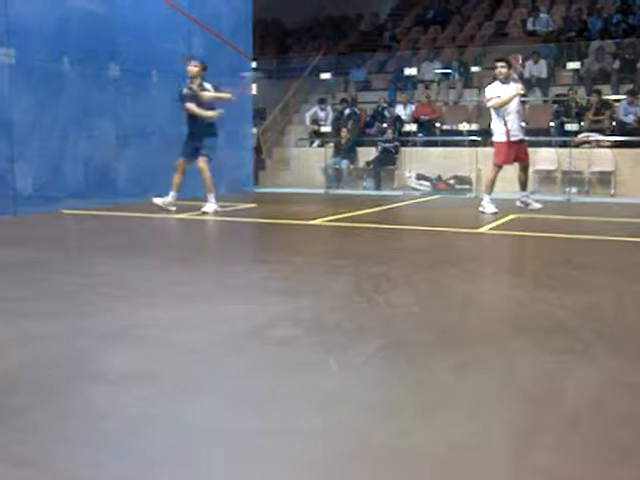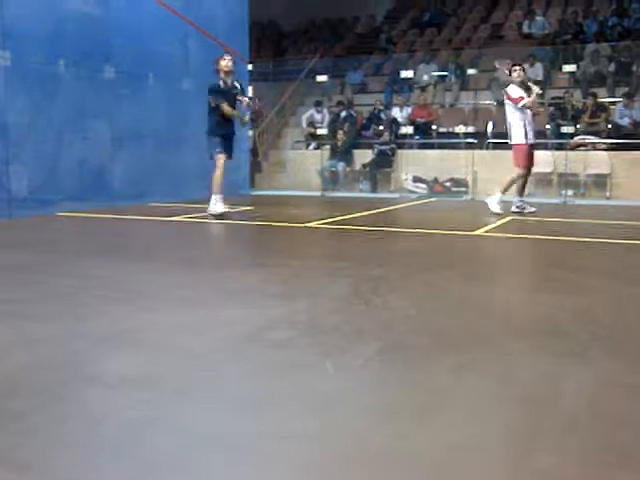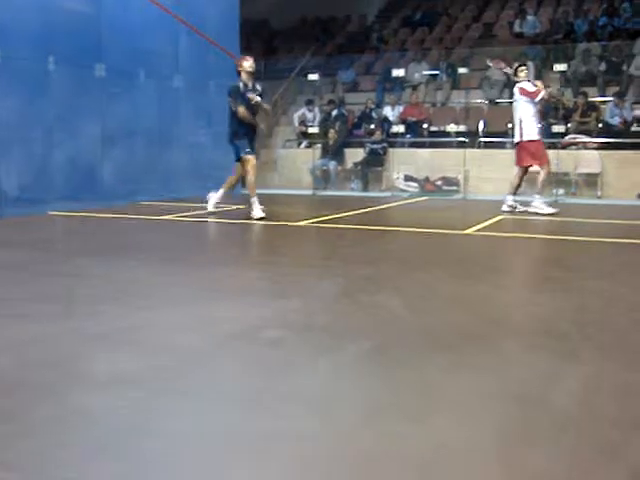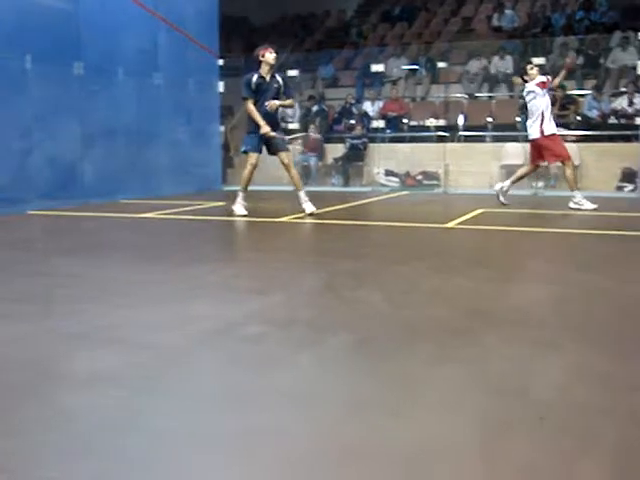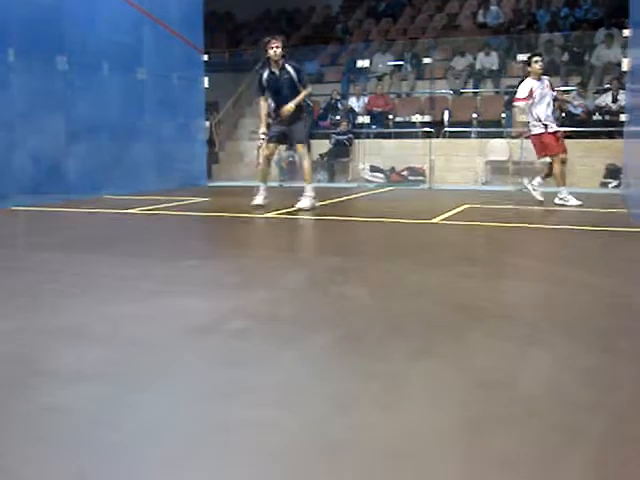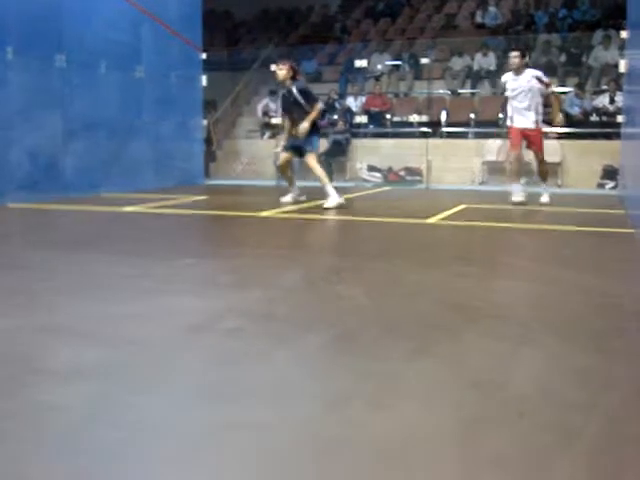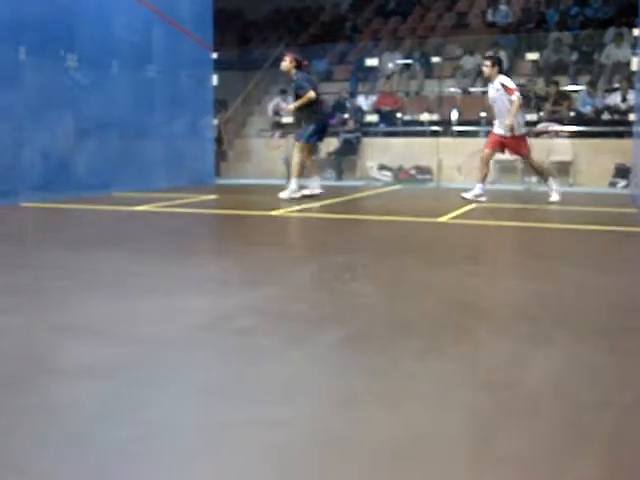
dt=0.3s
person 1, frame 1
left shoulder: (208, 87)
right shoulder: (184, 92)
left elbow: (228, 97)
right elbow: (192, 108)
left wrist: (216, 96)
right wrist: (207, 113)
left hip: (208, 134)
right hip: (193, 135)
left knee: (202, 165)
right knee: (180, 166)
left ankle: (211, 201)
right ankle: (170, 199)
person 1, frame 2
left shoulder: (237, 86)
right shoulder: (215, 86)
left elbow: (245, 101)
right elbow: (226, 110)
left wrist: (245, 101)
right wrist: (241, 118)
left hip: (229, 133)
right hip: (216, 132)
left knee: (222, 166)
right knee: (220, 163)
left ankle: (215, 203)
right ankle: (216, 202)
person 1, frame 3
left shoulder: (258, 88)
right shoulder: (235, 87)
left elbow: (267, 110)
right elbow: (241, 111)
left wrist: (259, 102)
right wrist: (257, 123)
left hip: (249, 134)
right hip: (238, 134)
left knee: (241, 172)
right knee: (251, 165)
left ankle: (216, 196)
right ankle: (255, 206)
person 1, frame 4
left shoulder: (279, 80)
right shoulder: (250, 79)
left elbow: (291, 103)
right elbow: (249, 105)
left wrist: (279, 103)
right wrist: (262, 125)
left hip: (274, 128)
right hip: (256, 128)
left knee: (287, 163)
right knee: (252, 163)
left ankle: (304, 200)
right ankle: (239, 202)
person 1, frame 5
left shoulder: (293, 69)
right shoulder: (264, 75)
left elbow: (307, 90)
right elbow: (263, 101)
left wrist: (293, 104)
right wrist: (263, 125)
left hip: (296, 118)
right hip: (277, 120)
left knee: (302, 152)
right knee: (267, 154)
left ankle: (309, 194)
right ankle: (262, 192)
person 1, frame 6
left shoulder: (300, 88)
right shoulder: (284, 96)
left elbow: (319, 106)
left wrist: (307, 123)
right wrist: (284, 139)
left hip: (309, 132)
right hip: (296, 134)
left knee: (311, 161)
right knee: (281, 162)
left ankle: (333, 196)
right ankle: (295, 192)
person 1, frame 7
left shoulder: (298, 78)
right shoulder: (304, 76)
left elbow: (312, 95)
left wrist: (295, 105)
left hip: (314, 119)
right hip: (319, 119)
left knee: (298, 150)
right knee: (306, 153)
left ankle: (293, 187)
right ankle: (315, 185)
person 2, frame 1
left shoulder: (515, 85)
right shoulder: (492, 88)
right elbow: (494, 105)
right wrist: (514, 94)
left hip: (519, 134)
right hip: (504, 136)
left knee: (525, 166)
right knee: (497, 168)
left ankle: (524, 198)
right ankle: (485, 201)
person 2, frame 2
left shoulder: (525, 90)
right shoulder: (510, 90)
right elbow: (528, 104)
right wrist: (535, 93)
left hip: (528, 138)
right hip: (519, 139)
left knee: (527, 171)
right knee: (520, 172)
left ankle: (519, 203)
right ankle: (495, 198)
person 2, frame 3
left shoulder: (525, 89)
right shoulder: (522, 86)
right elbow: (543, 95)
left wrist: (538, 86)
right wrist: (541, 87)
left hip: (522, 136)
right hip: (528, 136)
left knee: (522, 170)
right knee: (545, 168)
left ankle: (509, 202)
right ankle: (537, 202)
person 2, frame 4
left shoulder: (531, 88)
right shoulder: (537, 83)
right elbow: (553, 83)
left hip: (536, 133)
right hip: (545, 132)
left knee: (532, 166)
right knee: (568, 162)
left ankle: (504, 186)
right ankle: (576, 199)
person 2, frame 5
left shoulder: (546, 80)
right shoulder: (526, 86)
left elbow: (555, 96)
right elbow: (519, 108)
right wrist: (521, 119)
left hip: (552, 127)
right hip: (539, 129)
left knee: (562, 159)
right knee: (558, 159)
left ankle: (536, 182)
right ankle: (562, 195)
person 2, frame 6
left shoulder: (535, 75)
right shoulder: (506, 79)
left elbow: (551, 93)
left wrist: (557, 113)
left hip: (533, 124)
right hip: (515, 124)
left knee: (540, 158)
right knee: (515, 155)
left ankle: (544, 190)
right ankle: (517, 190)
person 2, frame 7
left shoulder: (503, 82)
right shoulder: (491, 86)
left elbow: (517, 100)
left wrist: (510, 119)
left hip: (513, 130)
right hip: (498, 130)
left knee: (529, 162)
right knee: (485, 156)
left ankle: (552, 187)
right ankle: (479, 190)
